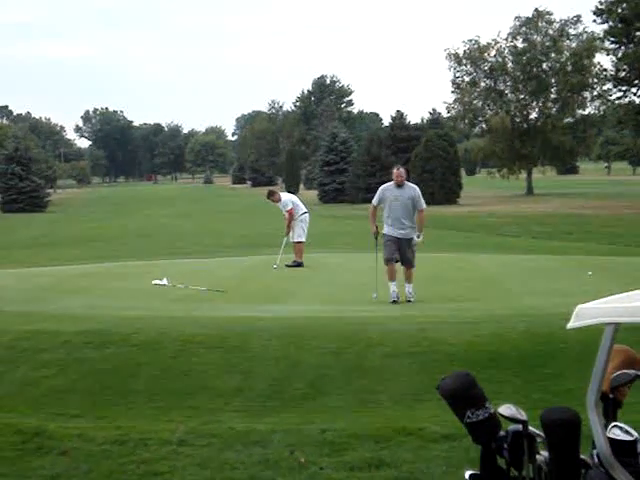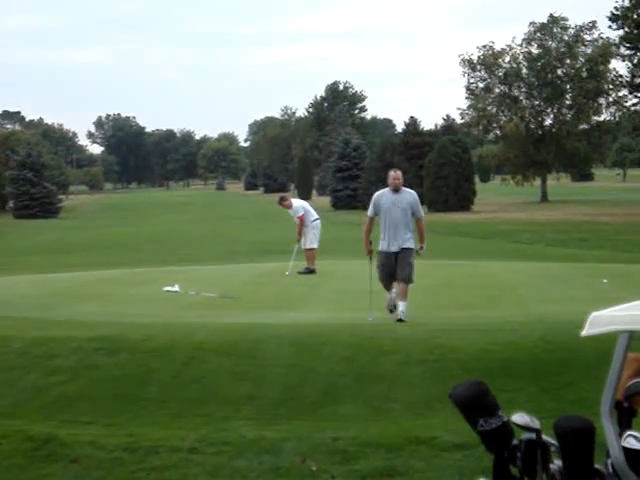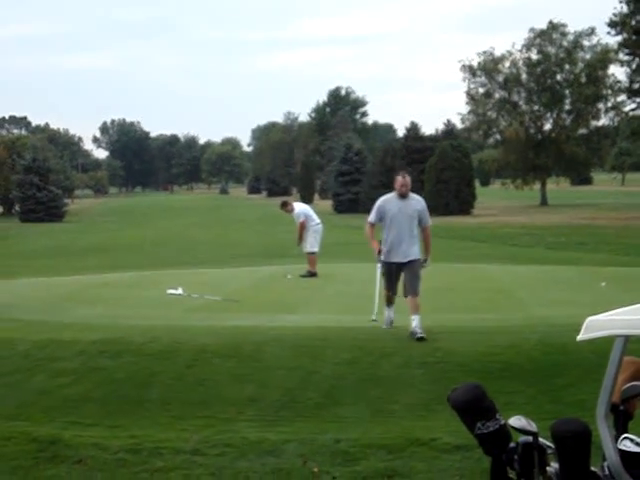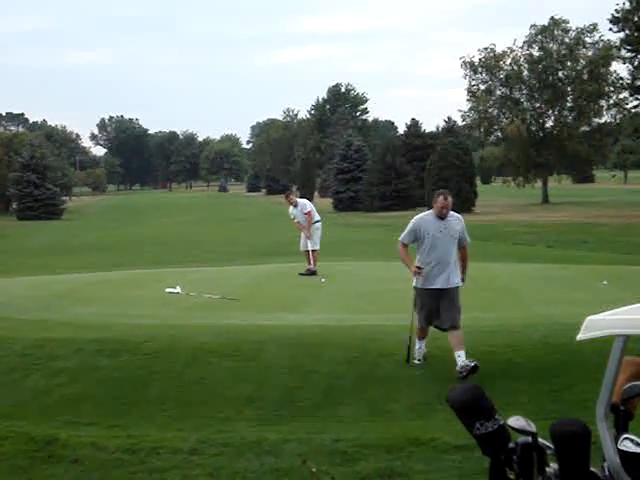
dt=1s
person 1, frame 1
left shoulder: (414, 189)
right shoulder: (384, 189)
left elbow: (421, 211)
right elbow: (374, 206)
left wrist: (420, 232)
right wrist: (373, 225)
left hip: (408, 234)
right hip: (389, 233)
left knee: (408, 264)
right knee: (390, 260)
left ankle: (409, 290)
right ankle: (393, 290)
person 1, frame 2
left shoulder: (411, 195)
right shoulder: (379, 196)
left elbow: (419, 220)
right elbow: (370, 219)
left wrist: (422, 243)
right wrist: (366, 242)
left hip: (406, 244)
right hip: (386, 245)
left knee: (403, 278)
right knee: (385, 278)
left ankle: (402, 310)
right ankle: (391, 293)
person 1, frame 3
left shoulder: (419, 202)
right shoulder: (384, 202)
left elbow: (425, 229)
right elbow: (370, 224)
left wrist: (427, 255)
right wrist: (374, 243)
left hip: (412, 256)
right hip: (389, 256)
left knee: (412, 291)
right knee: (390, 289)
left ankle: (415, 326)
right ankle: (389, 312)
person 1, frame 4
left shoulder: (458, 221)
right shoulder: (419, 221)
left elbow: (463, 248)
right elbow: (402, 245)
left wrist: (463, 273)
right wrist: (411, 265)
left hip: (451, 283)
right hip: (425, 283)
left knee: (453, 323)
right knee: (423, 321)
left ankle: (461, 363)
right ankle: (420, 348)
